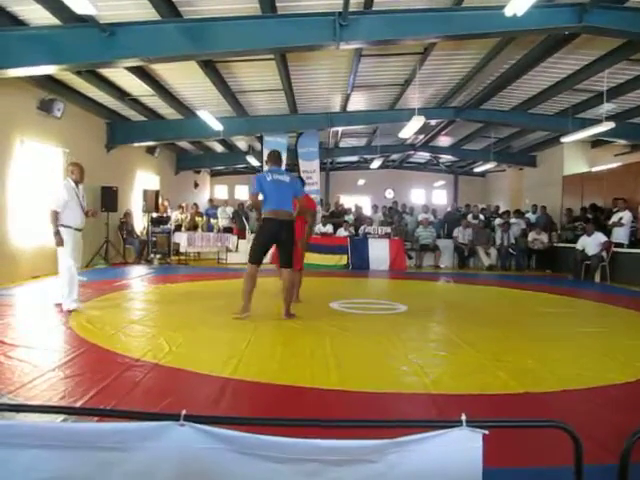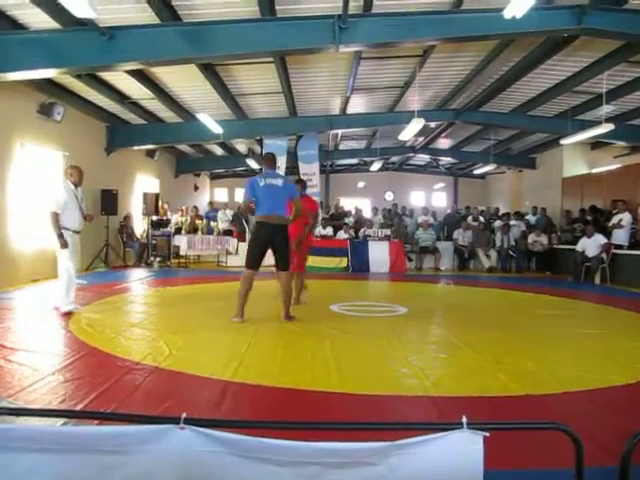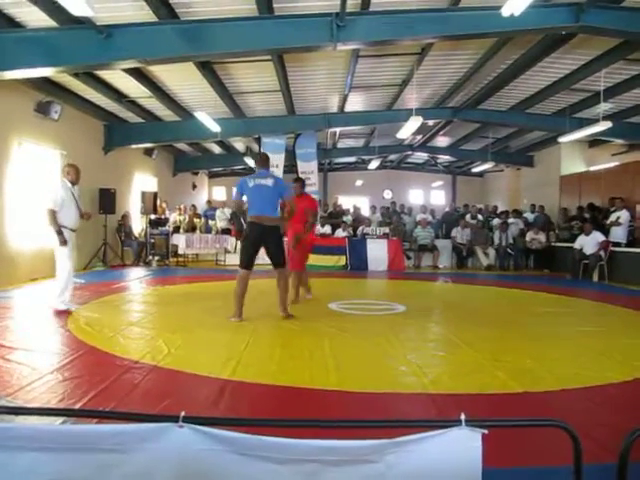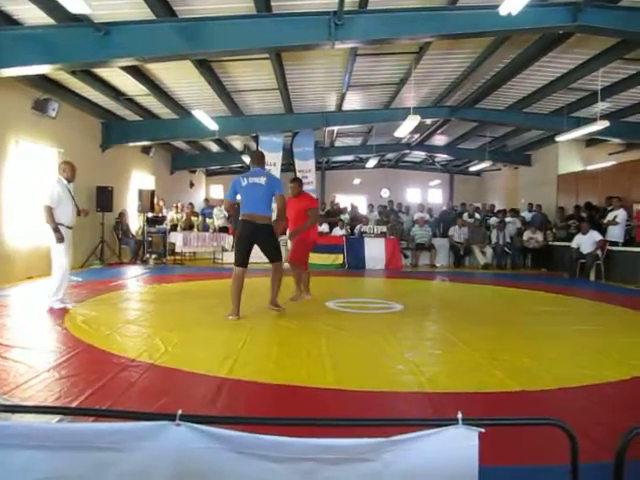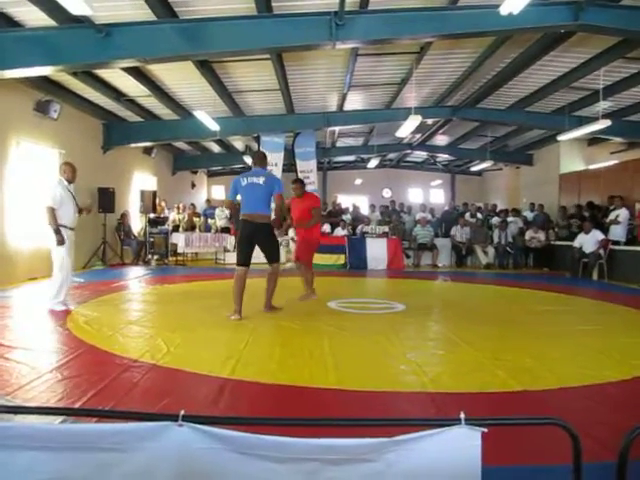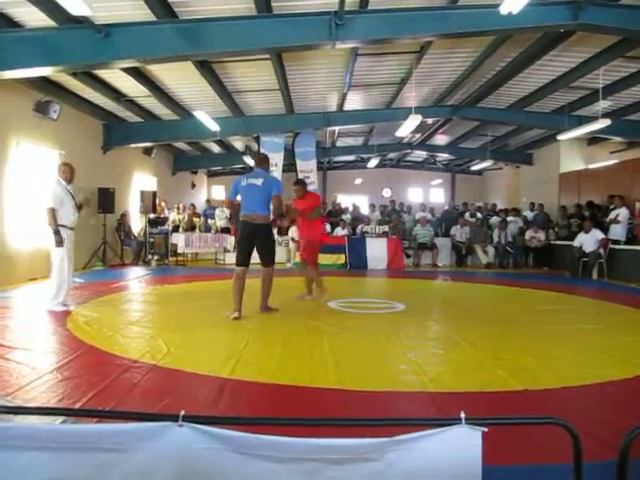
dt=0.1s
person 1, frame 1
left shoulder: (261, 177)
right shoulder: (293, 179)
left elbow: (253, 200)
right elbow: (302, 205)
left wrist: (259, 208)
left hip: (269, 223)
right hip: (287, 225)
left knee: (253, 265)
right knee: (287, 269)
left ankle: (245, 308)
right ankle: (287, 310)
person 1, frame 2
left shoulder: (253, 181)
right shoulder: (287, 182)
left elbow: (245, 205)
right elbow: (298, 207)
left hip: (262, 227)
right hip: (281, 228)
left knee: (250, 270)
right knee: (284, 272)
left ankle: (240, 313)
right ankle: (287, 313)
person 1, frame 3
left shoulder: (245, 181)
right shoulder: (280, 182)
left elbow: (236, 207)
right wrist: (282, 223)
left hip: (253, 227)
right hip: (273, 229)
left knee: (244, 271)
right knee: (281, 269)
left ankle: (238, 313)
right ankle: (284, 310)
person 1, frame 4
left shoulder: (238, 180)
right shoulder: (273, 180)
left elbow: (227, 206)
right elbow: (281, 204)
right wrist: (279, 221)
left hip: (246, 225)
right hip: (265, 227)
left knee: (239, 269)
right knee: (277, 262)
left ankle: (235, 311)
right ankle: (273, 300)
person 1, frame 5
left shoulder: (239, 180)
right shoulder: (273, 179)
left elbow: (228, 204)
right elbow: (279, 203)
right wrist: (278, 219)
left hip: (245, 225)
right hip: (264, 226)
left knee: (241, 268)
right knee: (274, 264)
left ankle: (237, 311)
right ankle: (268, 303)
person 1, frame 6
left shoulder: (240, 180)
right shoulder: (273, 181)
left elbow: (228, 204)
right elbow: (277, 204)
right wrist: (276, 218)
left hip: (245, 226)
right hip: (263, 227)
left knee: (240, 268)
right knee: (268, 267)
left ankle: (237, 309)
right ankle: (264, 305)
person 2, frame 1
left shoulder: (79, 189)
right shoulder: (64, 189)
right elbow: (53, 212)
left wrist: (88, 213)
right wrist: (56, 234)
left hip: (76, 232)
right hip: (65, 232)
left knee: (71, 266)
right knee: (69, 266)
left ankle: (64, 299)
right ankle: (69, 302)
person 2, frame 2
left shoulder: (78, 191)
right shoulder: (63, 191)
right elbow: (54, 214)
left wrist: (86, 217)
right wrist: (60, 237)
left hip: (74, 235)
right hip: (65, 234)
left knee: (70, 268)
right knee: (67, 268)
left ankle: (64, 302)
right ankle: (66, 303)
person 2, frame 3
left shoulder: (74, 190)
right shoulder: (60, 189)
right elbow: (51, 212)
left wrist: (83, 215)
right wrist: (59, 234)
left hip: (70, 232)
right hip: (62, 233)
left knee: (67, 267)
right knee: (66, 267)
left ankle: (62, 301)
right ankle: (60, 302)
person 2, frame 4
left shoulder: (69, 187)
right shoulder: (56, 186)
right elbow: (47, 209)
left wrist: (80, 212)
right wrist: (56, 231)
left hip: (67, 230)
right hip: (58, 230)
left knee: (63, 265)
right knee: (62, 265)
left ankle: (58, 298)
right ankle: (54, 300)
person 2, frame 5
left shoulder: (69, 188)
right shoulder: (57, 187)
right elbow: (50, 210)
left wrist: (82, 210)
right wrist: (57, 232)
left hip: (69, 231)
right hip: (60, 231)
left knee: (67, 268)
right knee: (62, 268)
left ankle: (61, 300)
right ankle: (55, 302)
person 2, frame 6
left shoulder: (67, 188)
right shoulder: (56, 188)
right elbow: (50, 211)
left wrist: (81, 205)
right wrist: (56, 233)
left hip: (68, 232)
right hip: (60, 232)
left knee: (67, 268)
right knee: (60, 268)
left ankle: (61, 300)
right ankle: (54, 303)
person 3, frame 1
left shoulder: (308, 202)
left elbow: (311, 222)
left wrist: (305, 240)
left hip: (298, 239)
left knee: (295, 267)
right knee: (279, 261)
left ankle: (296, 295)
right ankle: (291, 285)
person 3, frame 2
left shoulder: (310, 204)
left elbow: (312, 224)
left wrist: (300, 239)
left hip: (301, 241)
right hip: (289, 239)
left knee: (297, 269)
right knee: (291, 267)
left ankle: (296, 297)
right ankle: (301, 285)
person 3, frame 3
left shoulder: (309, 201)
right shoulder: (291, 200)
left elbow: (312, 222)
right elbow: (287, 217)
left wrist: (298, 236)
left hip: (303, 239)
right hip: (292, 238)
left knee: (296, 267)
right knee: (299, 267)
left ankle: (295, 296)
right ankle: (307, 290)
person 3, frame 4
left shoulder: (309, 200)
right shoulder: (289, 200)
left elbow: (314, 219)
right elbow: (288, 218)
left wrist: (298, 231)
left hip: (305, 237)
right hip: (295, 237)
left knee: (294, 262)
right knee: (302, 265)
left ankle: (299, 291)
right ankle: (306, 292)
person 3, frame 5
left shoulder: (313, 199)
right shoulder: (292, 201)
left elbow: (318, 218)
right elbow: (291, 217)
left wrist: (300, 225)
left hip: (311, 236)
right hip: (301, 237)
left knee: (300, 262)
right knee: (304, 263)
left ankle: (311, 291)
right ankle: (309, 292)
person 3, frame 6
left shoulder: (314, 198)
right shoulder: (296, 201)
left elbow: (317, 215)
right elbow: (295, 217)
left wrist: (299, 213)
left hip: (314, 236)
right hip: (304, 237)
left knee: (309, 263)
right knee: (307, 264)
left ankle: (322, 291)
right ankle: (308, 293)
